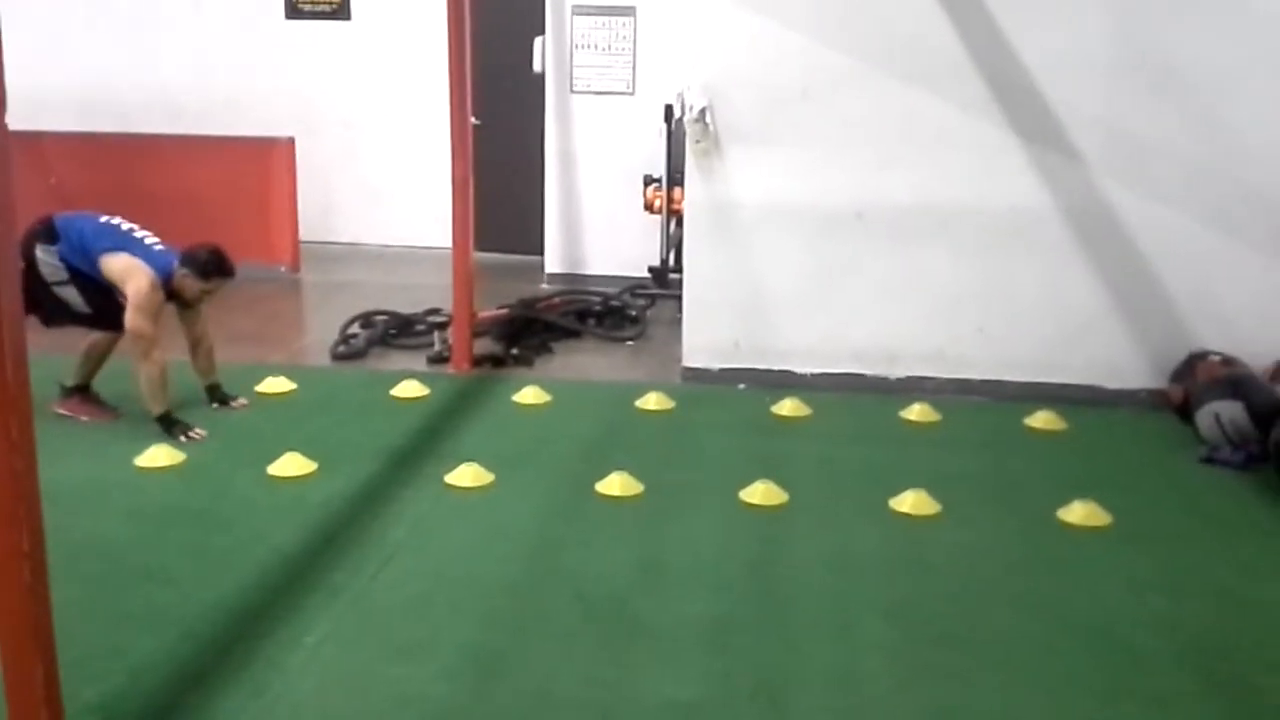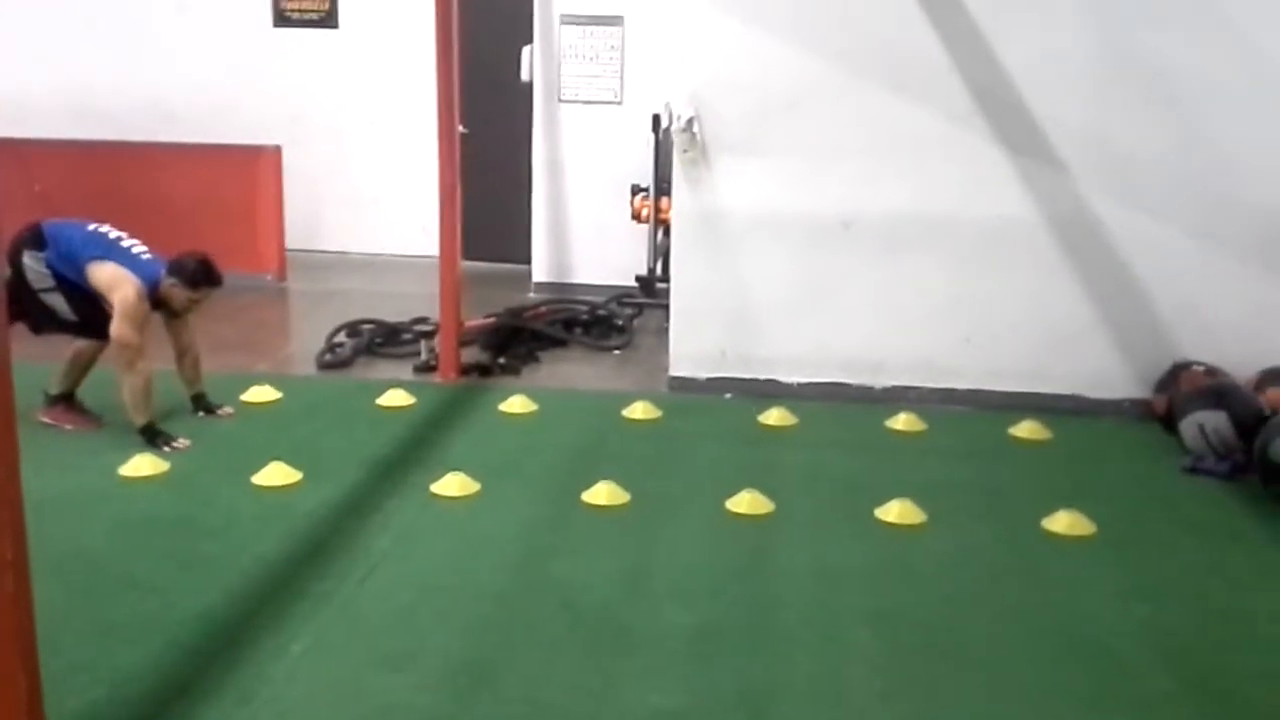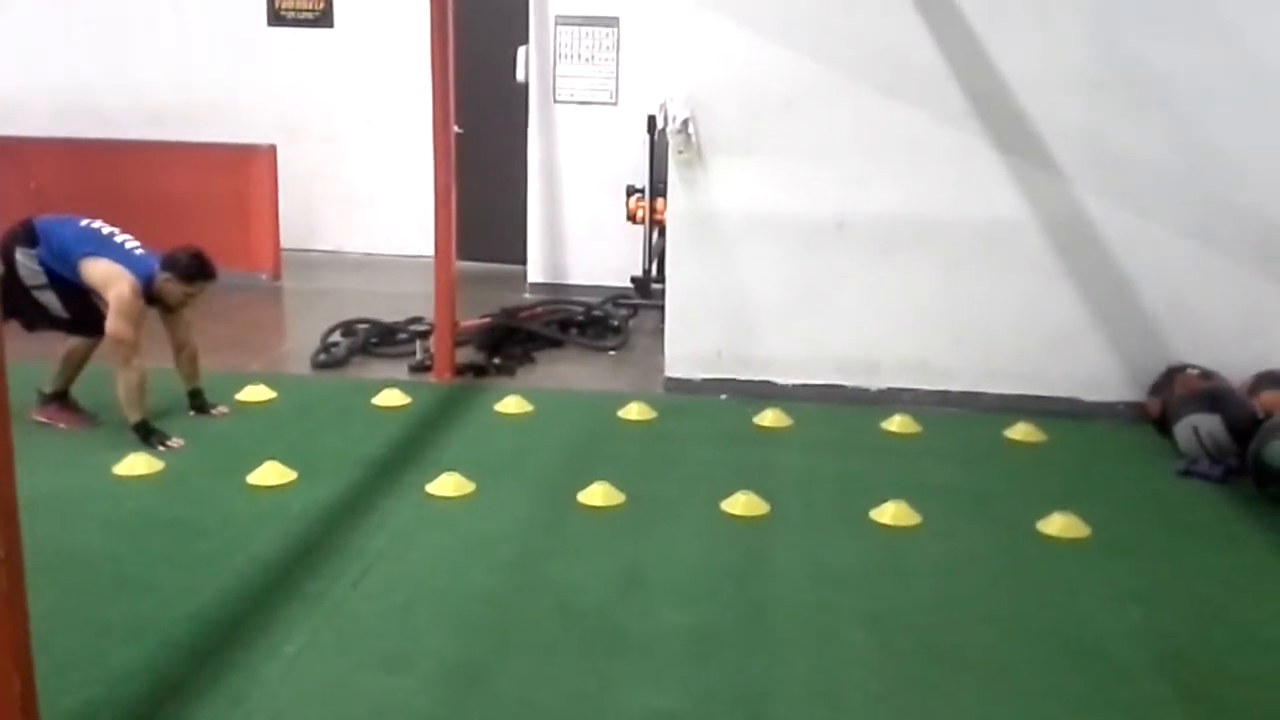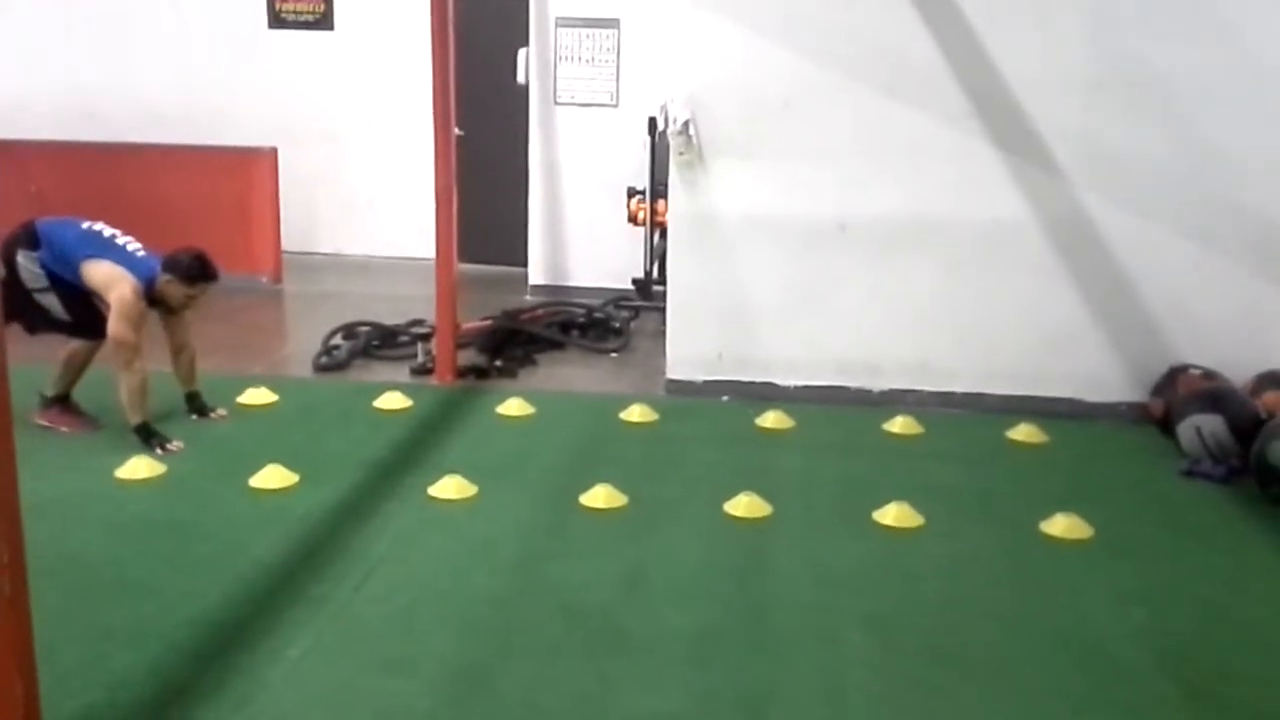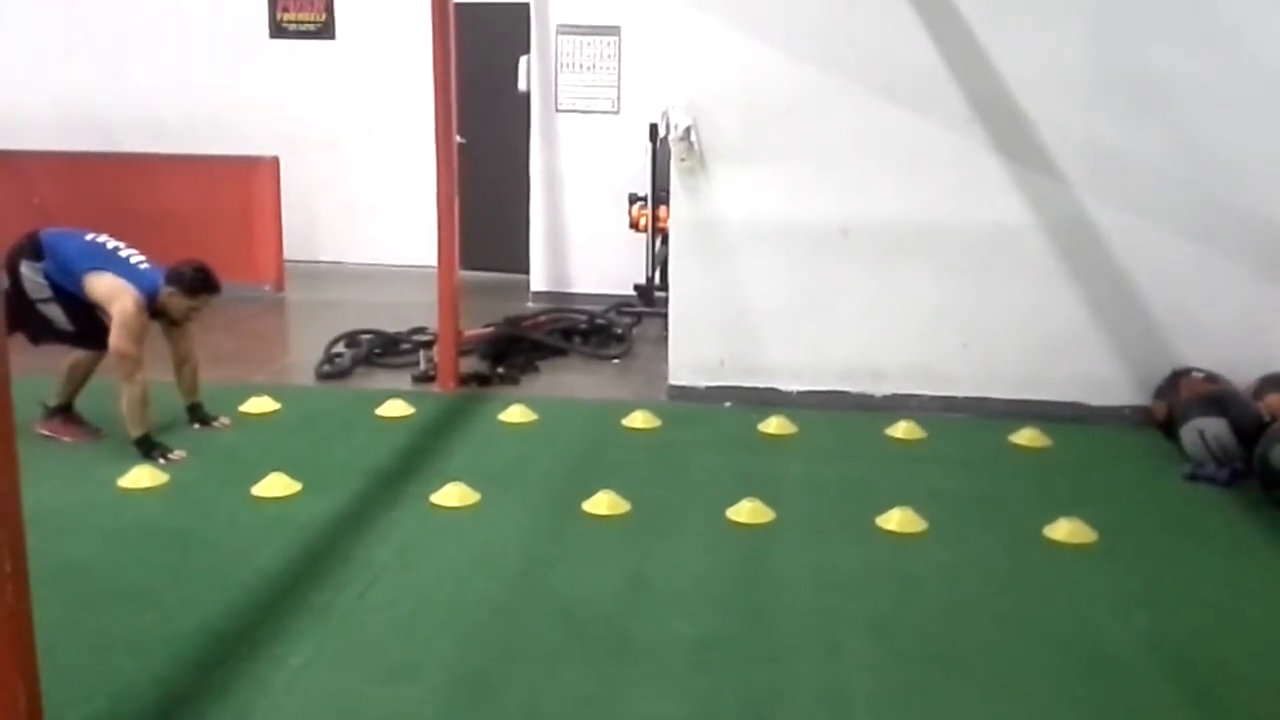
dt=0.3s
person 1, frame 1
left shoulder: (184, 274)
right shoulder: (146, 285)
left elbow: (199, 340)
right elbow: (148, 356)
left wrist: (214, 390)
right wrist: (166, 420)
left hip: (74, 240)
right hip: (47, 245)
right knee: (110, 323)
right ankle: (74, 395)
person 1, frame 2
left shoulder: (171, 284)
right shoulder: (133, 295)
left elbow: (186, 349)
right elbow: (132, 366)
left wrist: (199, 399)
right wrist: (148, 431)
left hip: (62, 249)
right hip: (35, 251)
right knee: (97, 332)
right ankle: (58, 403)
person 1, frame 3
left shoulder: (165, 278)
right shoulder: (127, 290)
left elbow: (184, 345)
right elbow: (127, 363)
left wrist: (197, 397)
right wrist: (143, 429)
left hip: (56, 243)
right hip: (27, 247)
right knee: (89, 329)
right ankle: (52, 401)
person 1, frame 4
left shoulder: (167, 280)
right shoulder: (130, 293)
left elbow: (182, 347)
right elbow: (129, 365)
left wrist: (194, 399)
right wrist: (144, 431)
left hip: (58, 247)
right hip: (29, 249)
right knee: (91, 332)
right ankle: (54, 405)
person 1, frame 5
left shoulder: (169, 292)
right shoulder: (131, 306)
left elbow: (185, 359)
right elbow: (131, 378)
left wrist: (195, 410)
right wrist: (145, 443)
left hip: (63, 256)
right hip: (32, 261)
right knee: (94, 342)
right ankle: (56, 415)
